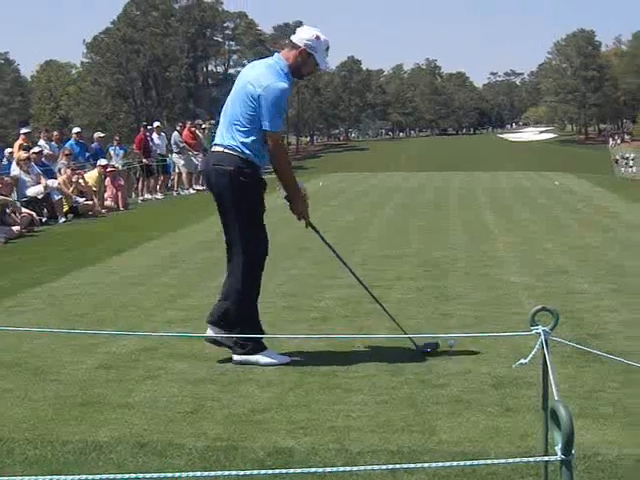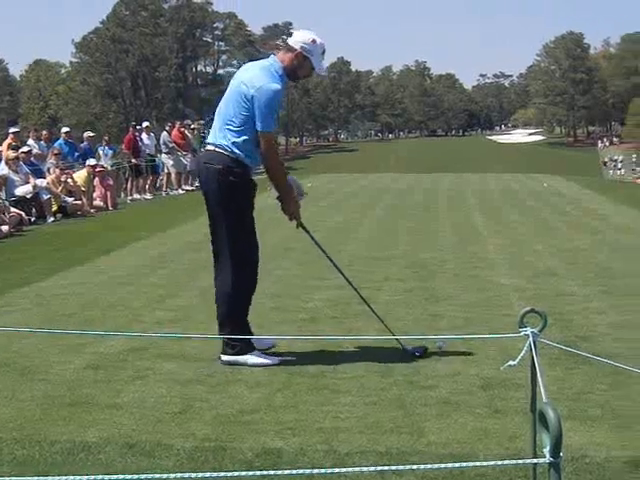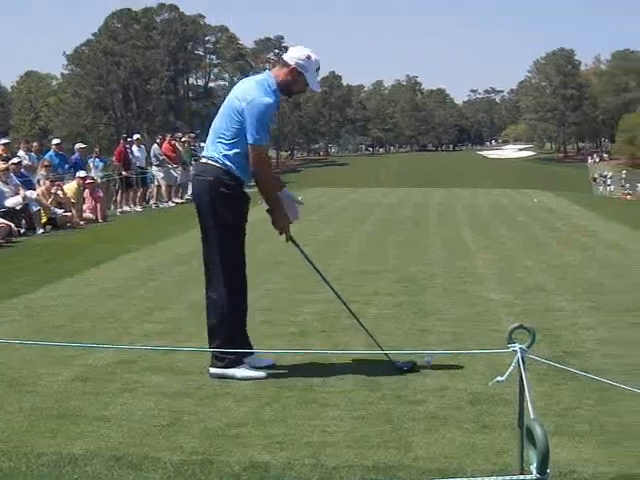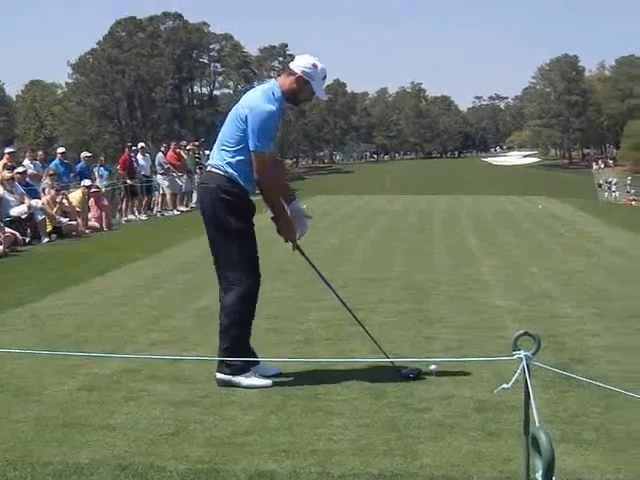
dt=0.1s
person 1, frame 1
left shoulder: (258, 68)
right shoulder: (277, 84)
right elbow: (275, 149)
left wrist: (289, 182)
right wrist: (295, 195)
left hip: (222, 164)
right hip: (237, 170)
left knee: (247, 253)
right knee: (248, 258)
left ankle: (223, 323)
right ankle: (246, 344)
person 1, frame 2
left shoulder: (254, 69)
right shoulder: (270, 85)
right elbow: (267, 149)
left wrist: (285, 179)
right wrist: (287, 197)
left hip: (216, 164)
right hip: (228, 170)
left knee: (240, 254)
right knee: (237, 259)
left ankle: (235, 332)
right ankle: (235, 345)
person 1, frame 3
left shoulder: (254, 86)
right shoulder: (262, 99)
left elbow: (256, 157)
right elbow: (257, 165)
left wrist: (281, 192)
right wrist: (277, 210)
left hip: (217, 182)
right hip: (219, 184)
left knee: (230, 272)
right knee: (227, 275)
left ankle: (236, 348)
right ankle: (225, 358)
person 1, frame 4
left shoulder: (265, 98)
right shoulder: (266, 107)
left elbow: (273, 163)
right elbow: (261, 172)
left wrist: (293, 204)
right wrist: (281, 218)
left hip: (226, 191)
right hip: (224, 192)
left knee: (241, 279)
right knee: (242, 280)
left ankle: (242, 358)
right ankle: (232, 365)
